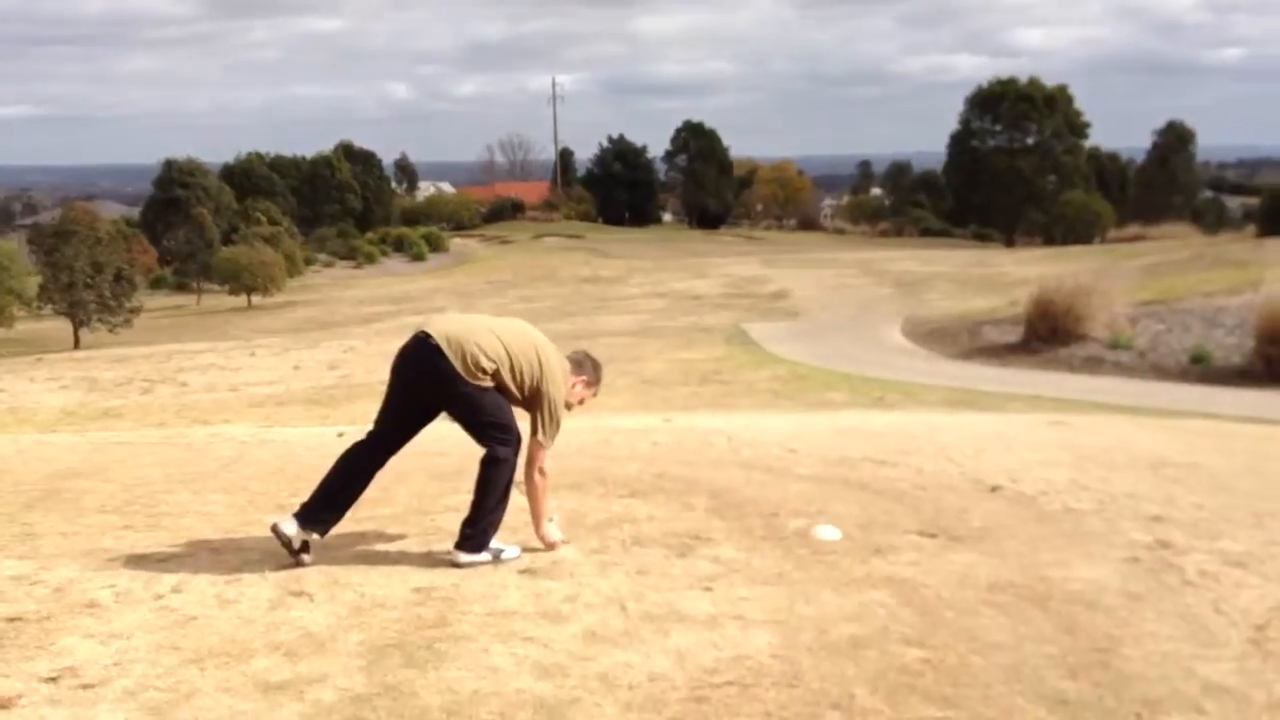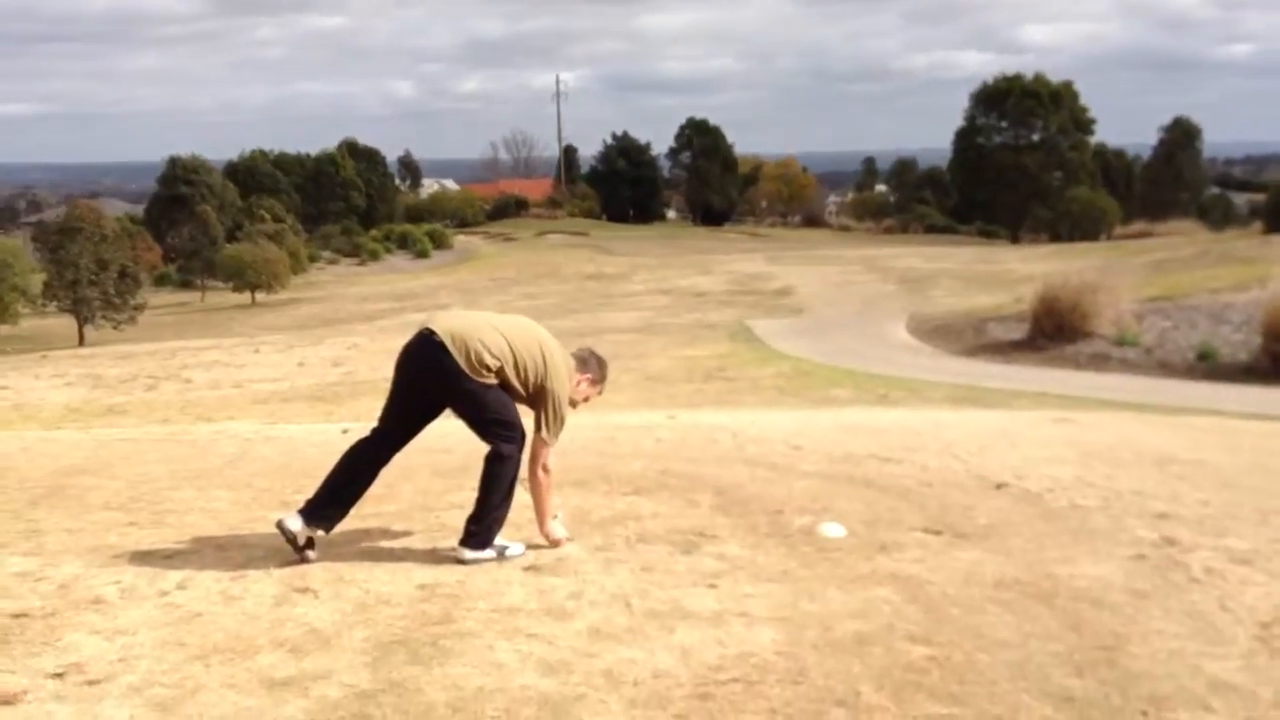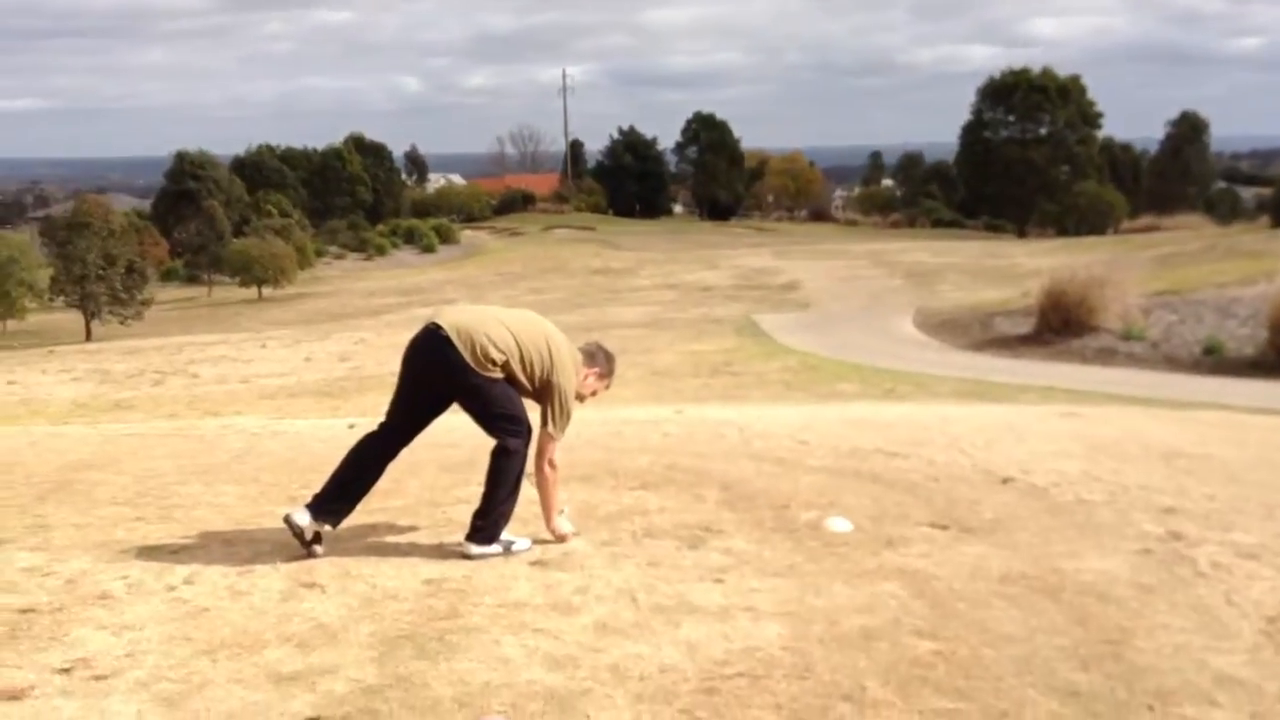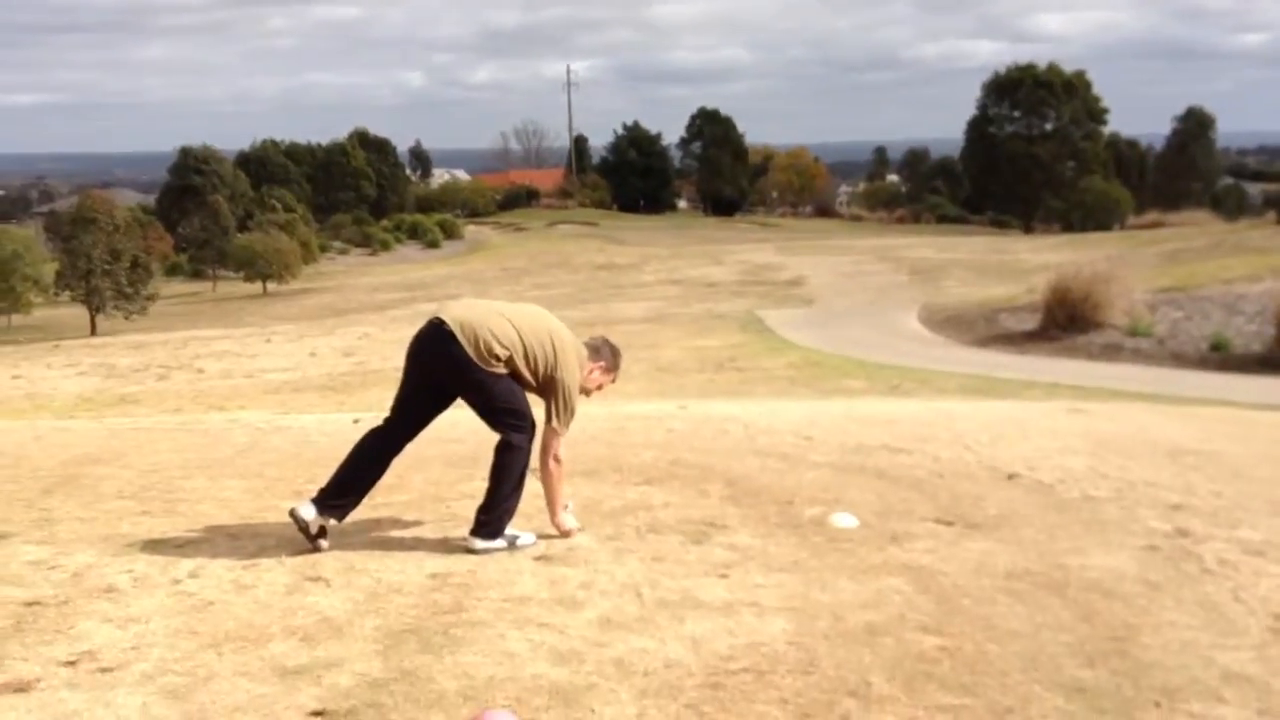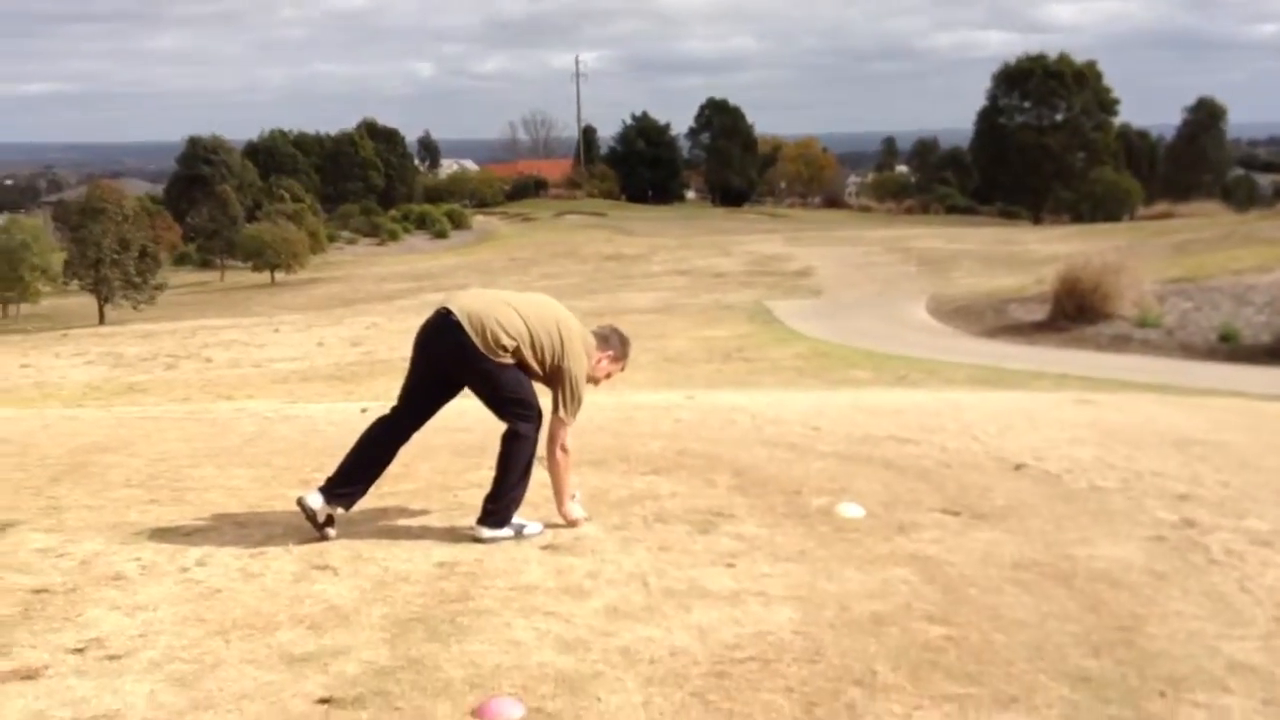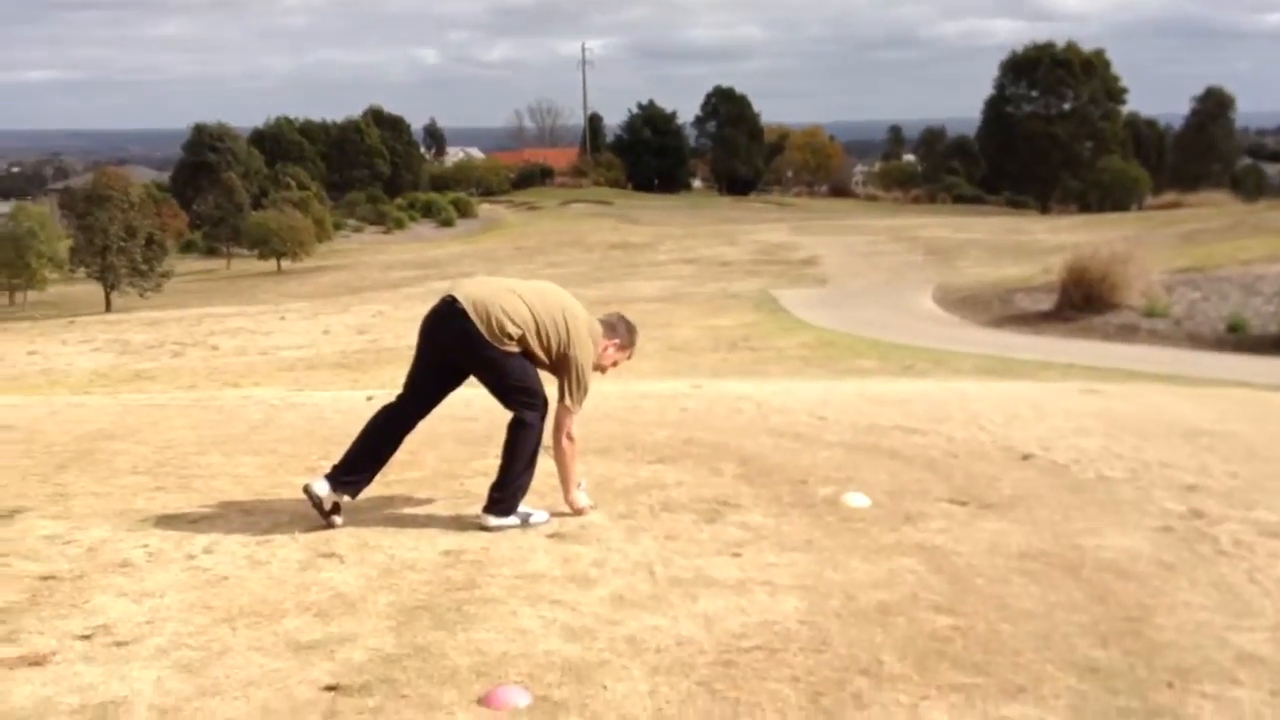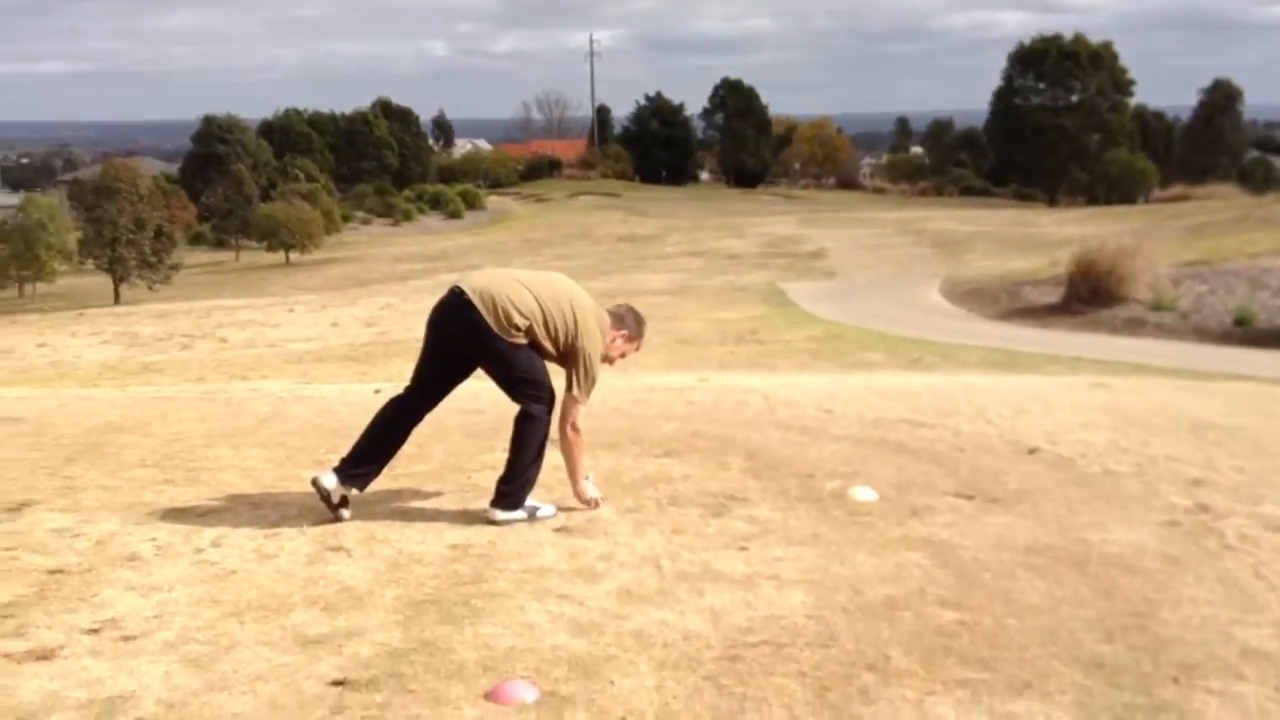
dt=0.1s
person 1, frame 1
left shoulder: (538, 351)
right shoulder: (555, 383)
right elbow: (536, 467)
right wrist: (543, 526)
left hip: (421, 346)
right hip: (458, 363)
left knee: (380, 442)
right knee: (504, 444)
left ankle: (302, 525)
right ankle: (474, 545)
person 1, frame 2
left shoulder: (543, 350)
right shoulder: (559, 380)
right elbow: (540, 464)
right wrist: (547, 524)
left hip: (426, 342)
right hip: (463, 359)
left knee: (384, 438)
right knee: (509, 441)
left ankle: (307, 521)
right ankle: (478, 542)
person 1, frame 3
left shoulder: (552, 345)
right shoulder: (565, 374)
right elbow: (546, 459)
right wrist: (554, 519)
left hip: (432, 337)
right hip: (468, 354)
left knee: (392, 433)
right knee: (515, 436)
left ankle: (314, 516)
right ankle: (485, 537)
person 1, frame 4
left shoulder: (557, 341)
right shoulder: (569, 369)
right elbow: (551, 455)
right wrist: (559, 514)
left hip: (436, 332)
right hip: (473, 348)
left knee: (396, 428)
right knee: (519, 431)
left ankle: (320, 510)
right ankle: (489, 532)
person 1, frame 5
left shoulder: (567, 330)
right shoulder: (577, 358)
right elbow: (558, 444)
right wrist: (565, 503)
left hip: (444, 321)
right hip: (479, 338)
left knee: (403, 417)
right knee: (526, 421)
left ankle: (327, 499)
right ankle: (496, 521)
person 1, frame 6
left shoulder: (573, 319)
right shoulder: (583, 346)
right elbow: (564, 433)
right wrist: (572, 492)
left hip: (450, 308)
right hip: (484, 326)
left knee: (409, 405)
right knee: (531, 409)
left ankle: (334, 487)
right ankle: (502, 509)
person 1, frame 7
left shoulder: (582, 310)
right shoulder: (591, 338)
right elbow: (570, 423)
right wrist: (581, 483)
left hip: (457, 301)
right hip: (492, 318)
left knee: (417, 397)
right knee: (538, 402)
left ankle: (342, 479)
right ankle: (511, 503)
